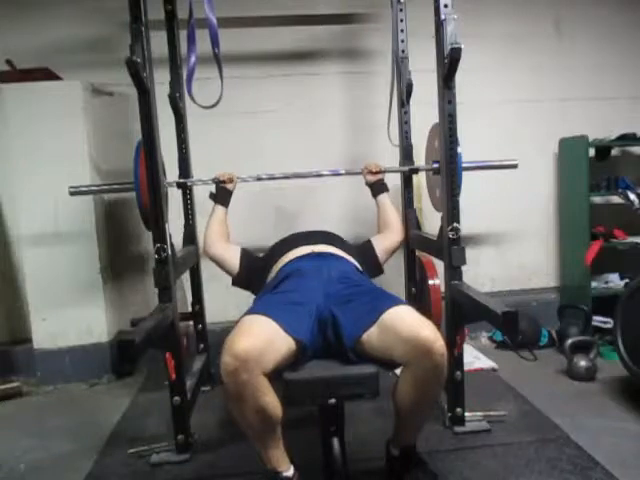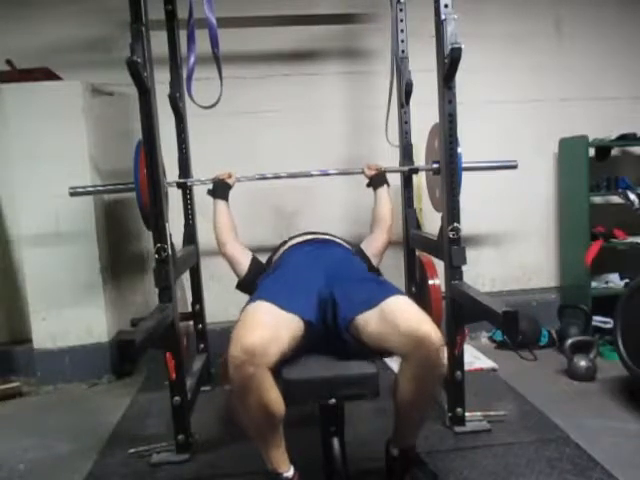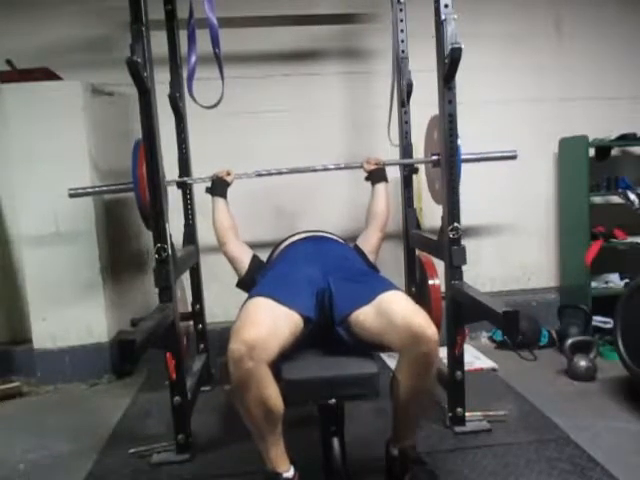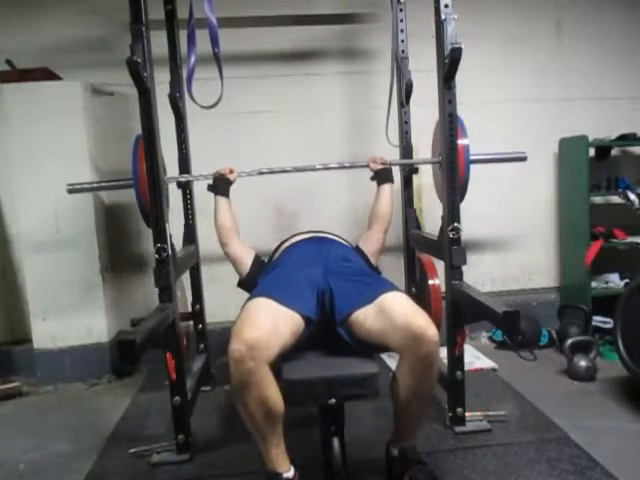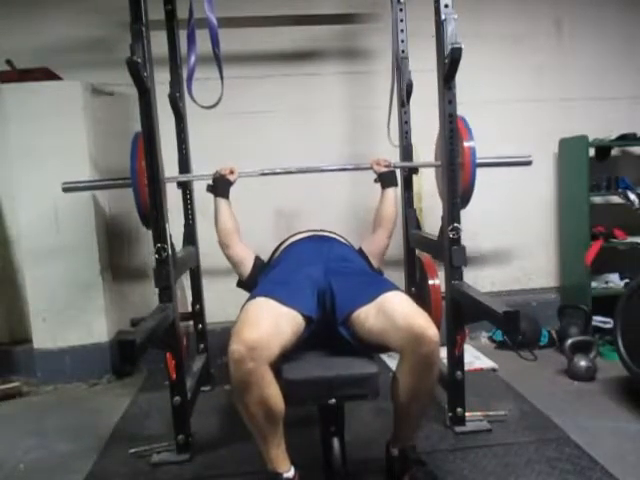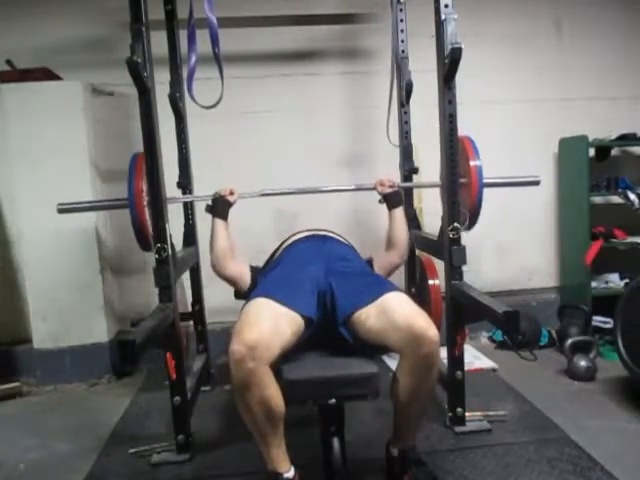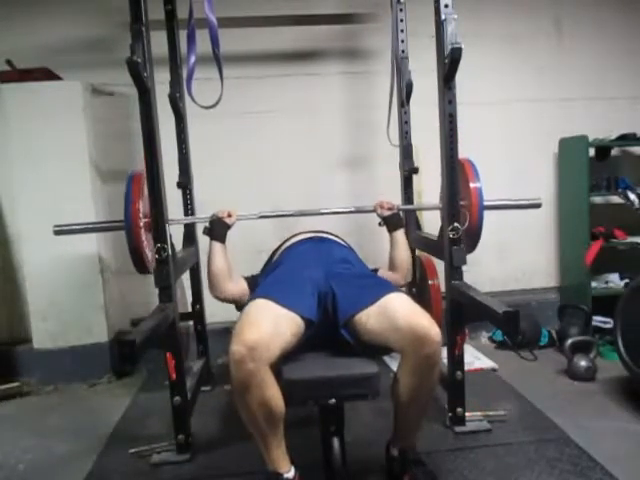
dt=0.7s
person 1, frame 1
left shoulder: (353, 253)
right shoulder: (266, 264)
left elbow: (393, 235)
right elbow: (215, 247)
left wrist: (379, 188)
right wrist: (222, 198)
left knee: (431, 347)
right knee: (237, 359)
left ankle: (402, 450)
person 1, frame 2
left shoulder: (357, 261)
left elbow: (381, 233)
right elbow: (229, 244)
left wrist: (380, 184)
right wrist: (221, 195)
left knee: (427, 341)
right knee: (245, 353)
left ankle: (402, 451)
person 1, frame 3
left shoulder: (355, 256)
left elbow: (375, 228)
right elbow: (229, 241)
left wrist: (379, 179)
right wrist: (219, 192)
left knee: (423, 336)
right knee: (244, 350)
left ankle: (401, 450)
person 1, frame 4
left shoulder: (358, 258)
right shoulder: (267, 270)
left elbow: (377, 229)
right elbow: (230, 241)
left wrist: (385, 179)
right wrist: (221, 191)
left knee: (424, 337)
right knee: (244, 350)
left ankle: (402, 450)
person 1, frame 5
left shoulder: (359, 259)
right shoulder: (267, 272)
left elbow: (382, 233)
right elbow: (231, 244)
left wrist: (388, 181)
right wrist: (222, 192)
left knee: (425, 338)
right knee: (244, 351)
left ankle: (401, 451)
person 1, frame 6
left shoulder: (360, 266)
right shoulder: (267, 274)
left elbow: (396, 253)
right elbow: (225, 265)
left wrist: (395, 202)
right wrist: (220, 212)
left knee: (424, 338)
right knee: (245, 351)
left ankle: (401, 452)
person 1, frame 7
left shoulder: (354, 268)
right shoulder: (263, 284)
left elbow: (400, 276)
right elbow: (223, 288)
left wrist: (395, 224)
right wrist: (218, 234)
left knee: (426, 338)
right knee: (246, 353)
left ankle: (401, 452)
